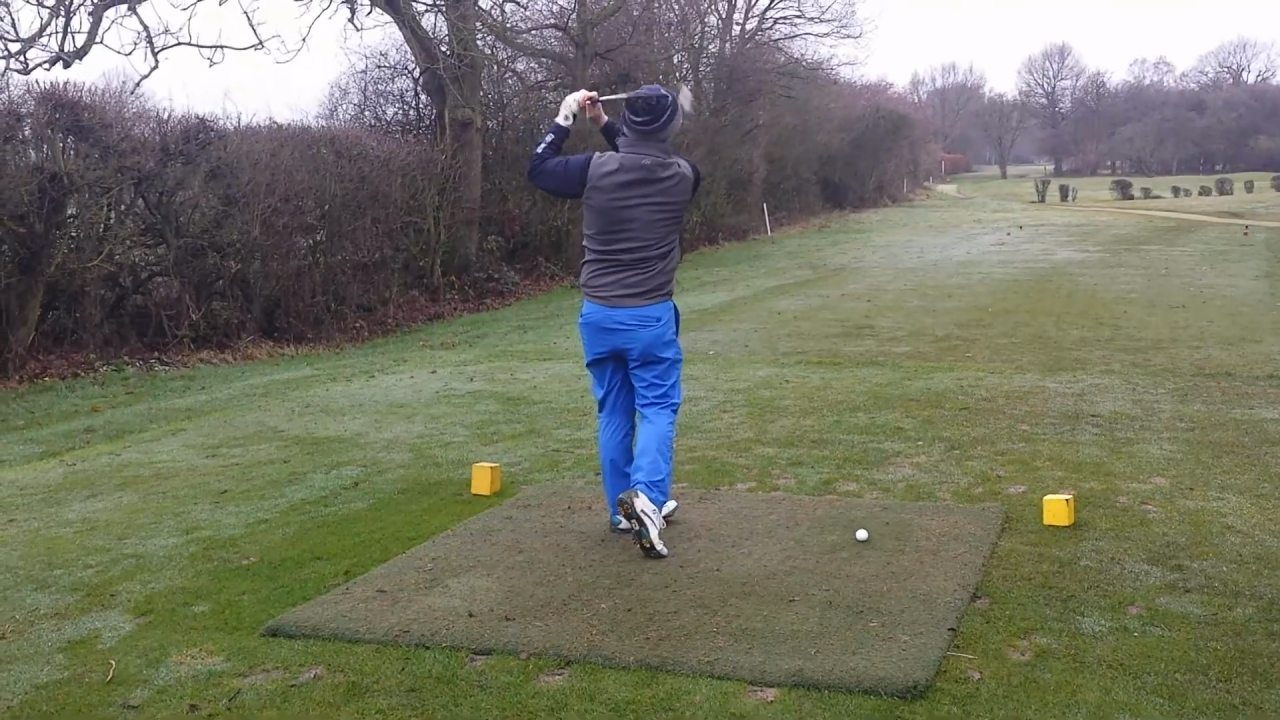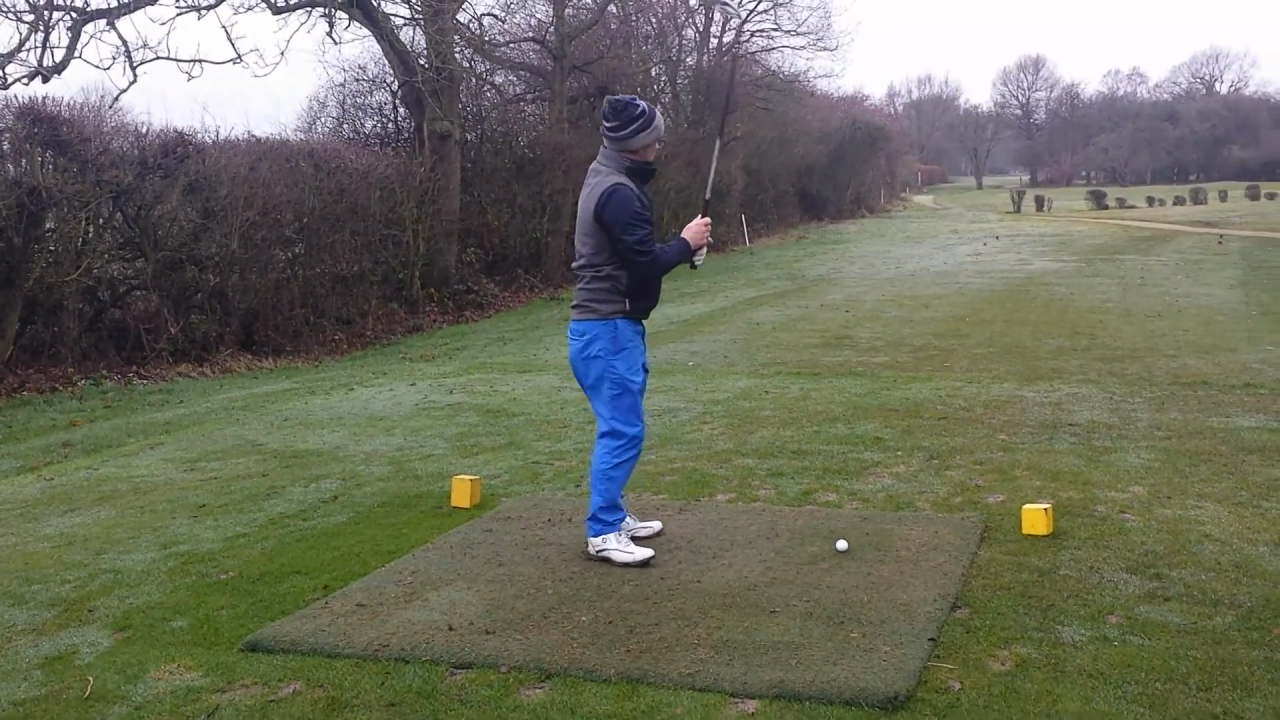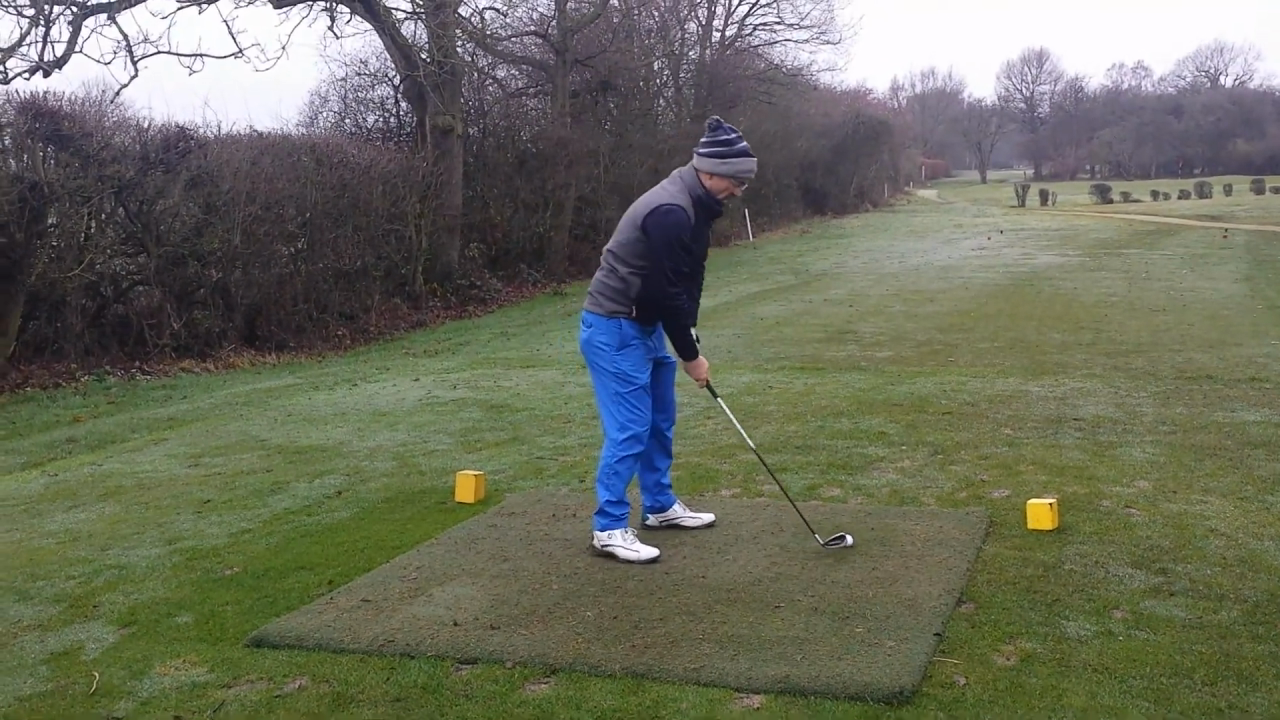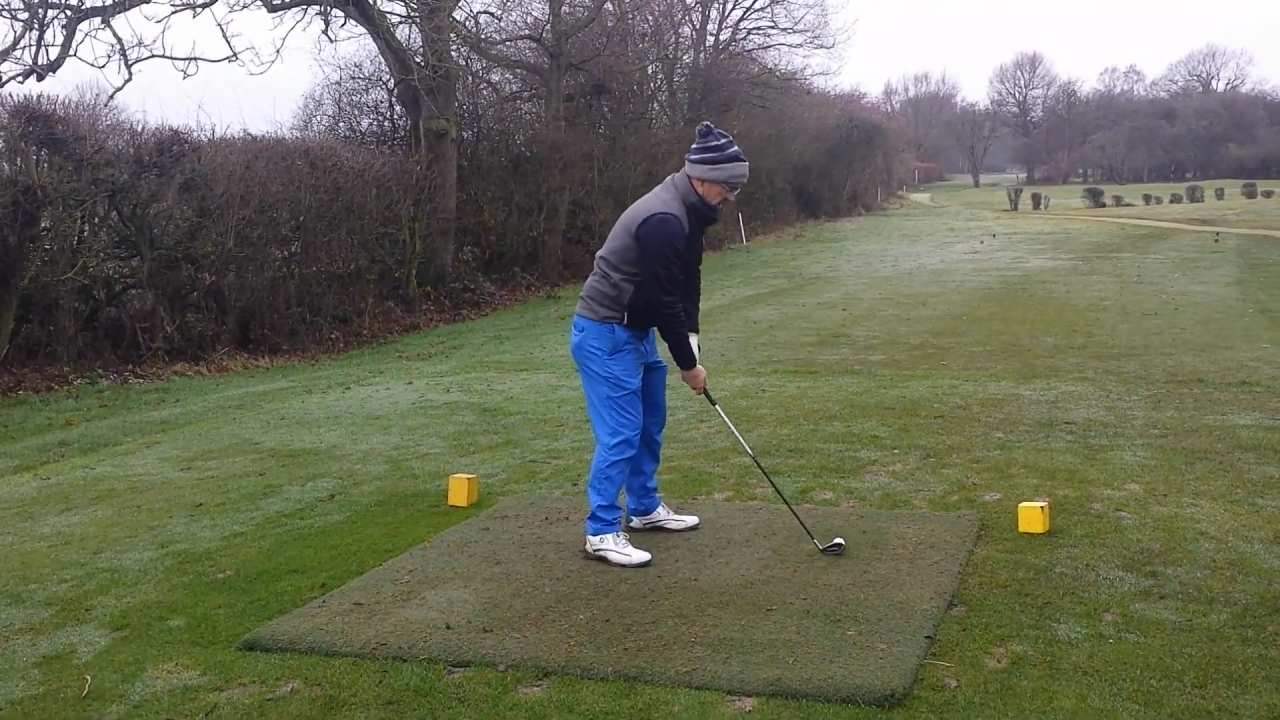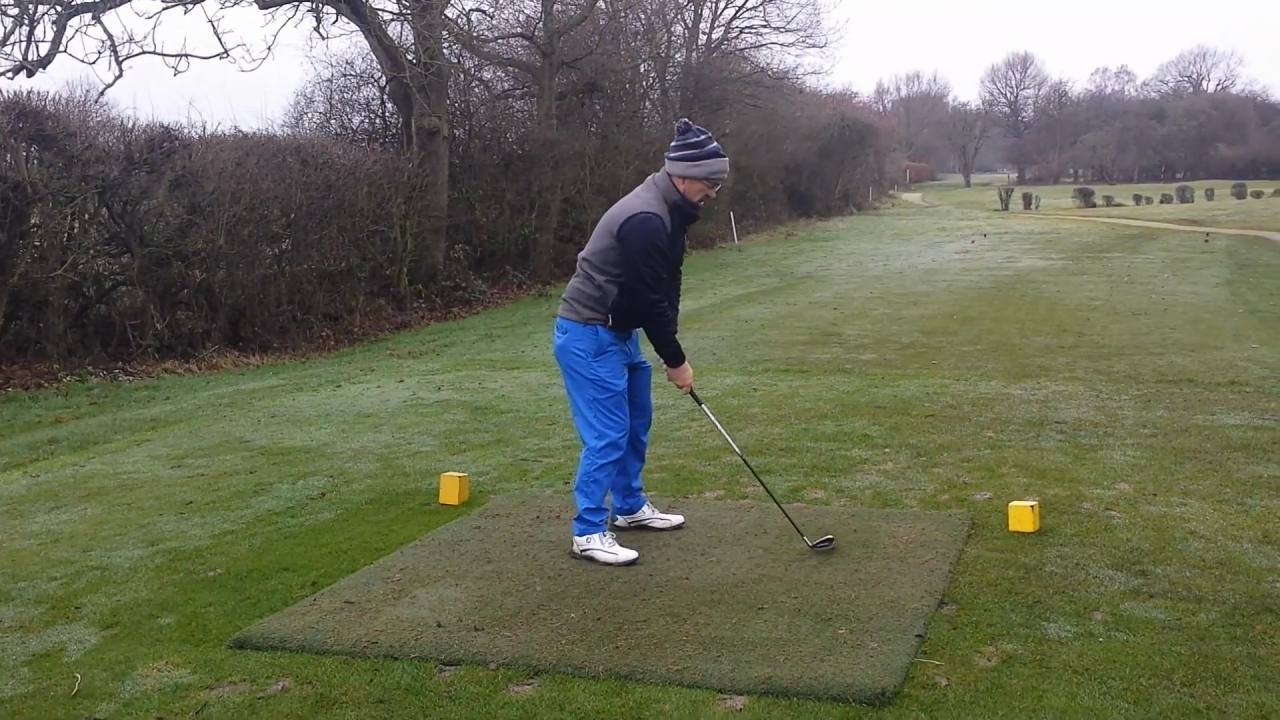
dt=1s
person 1, frame 1
left shoulder: (594, 168)
right shoulder: (685, 177)
left elbow: (538, 172)
left wrist: (565, 116)
right wrist: (609, 128)
left hip: (598, 313)
right hip: (650, 314)
left knee: (613, 411)
right knee: (658, 408)
left ankle: (621, 507)
right ankle: (646, 495)
person 1, frame 2
left shoulder: (609, 181)
right shoulder: (619, 192)
right elbow: (644, 263)
left wrist: (682, 246)
right wrist: (687, 243)
left hip: (615, 324)
right hip: (607, 328)
left knee: (622, 425)
right knee: (622, 430)
left ankle: (611, 516)
right ankle: (603, 534)
person 1, frame 3
left shoulder: (693, 204)
right shoulder: (670, 212)
left elbow: (688, 279)
right elbow: (668, 291)
left wrist: (689, 337)
right wrist: (690, 354)
left hip: (644, 323)
right hip: (613, 327)
left knee: (659, 420)
right knee: (629, 427)
left ankle: (660, 506)
right ankle: (610, 527)
person 1, frame 4
left shoulder: (687, 210)
right shoulder: (663, 221)
left elbow: (687, 280)
right elbow: (663, 299)
left wrist: (691, 336)
right wrist: (687, 363)
left hip: (635, 328)
right hip: (605, 332)
left knee: (649, 422)
right knee: (620, 432)
left ankle: (645, 507)
right ankle: (602, 531)
person 1, frame 5
left shoulder: (667, 209)
right shoulder: (646, 221)
left elbow: (666, 287)
right elbow: (649, 300)
left wrist: (671, 347)
right wrist: (676, 361)
left hip: (618, 329)
right hip: (589, 334)
left knee: (636, 422)
right knee: (607, 433)
left ankle: (630, 507)
right ankle: (589, 532)
